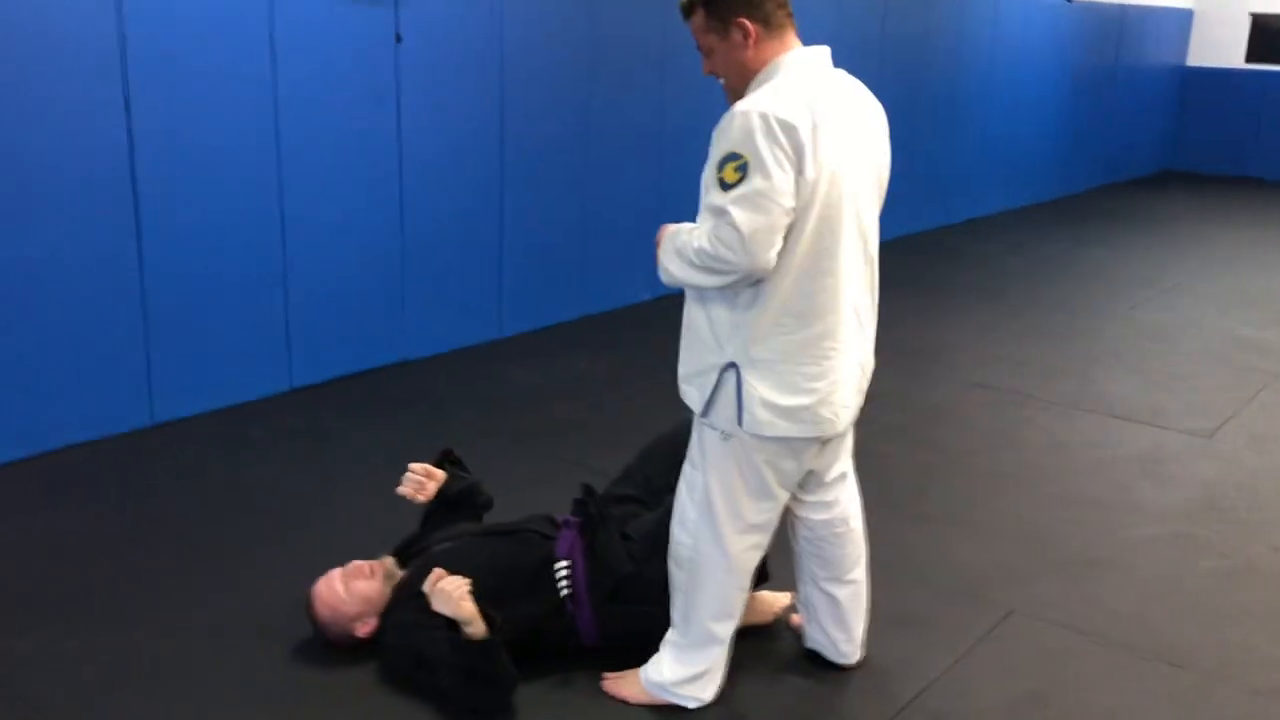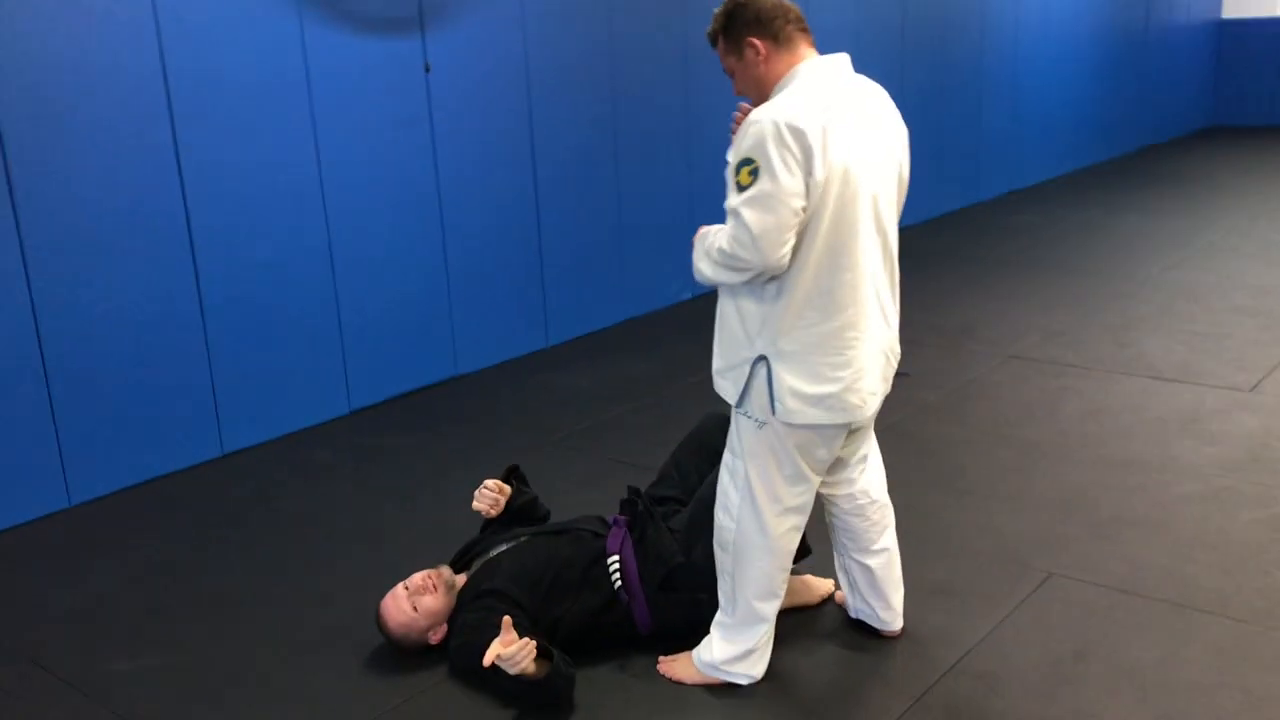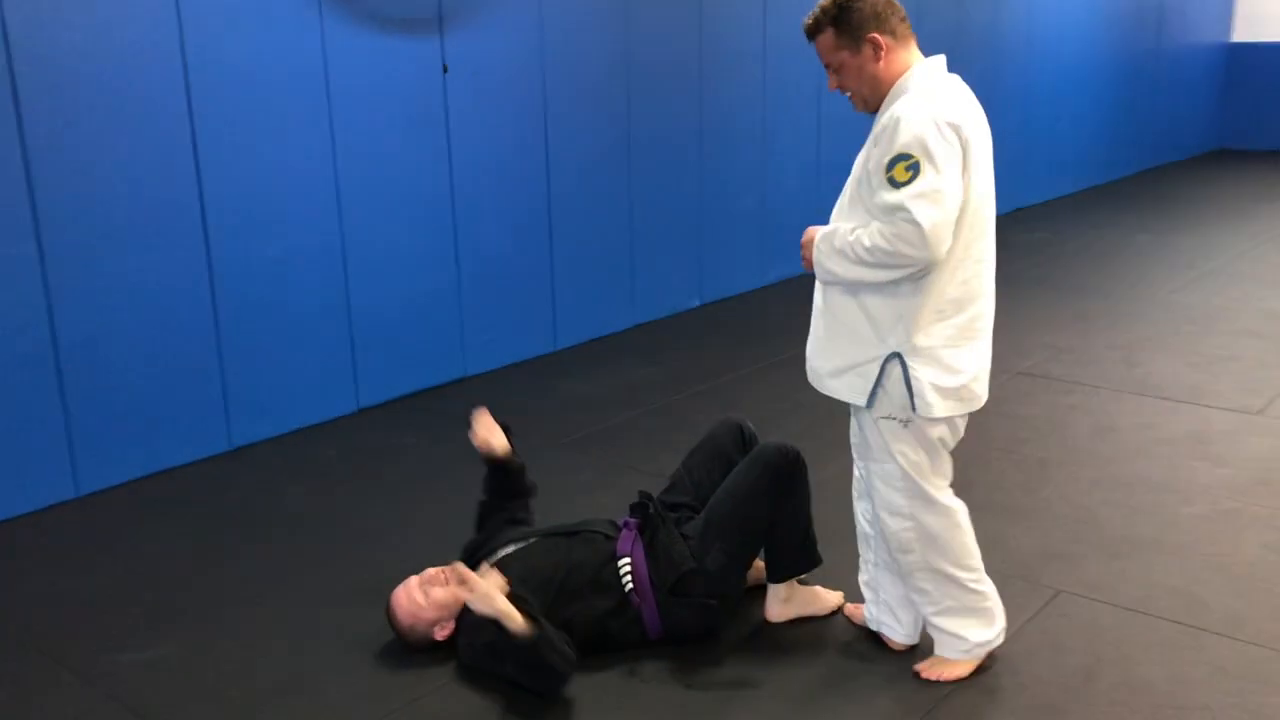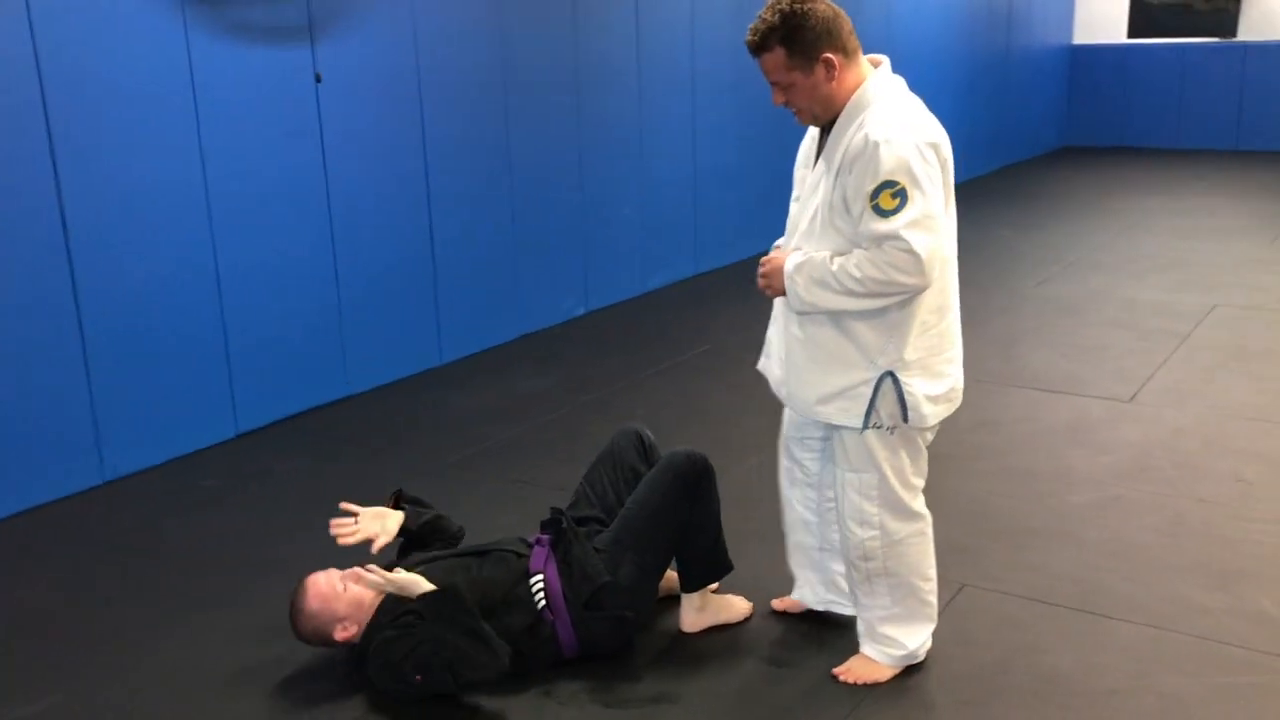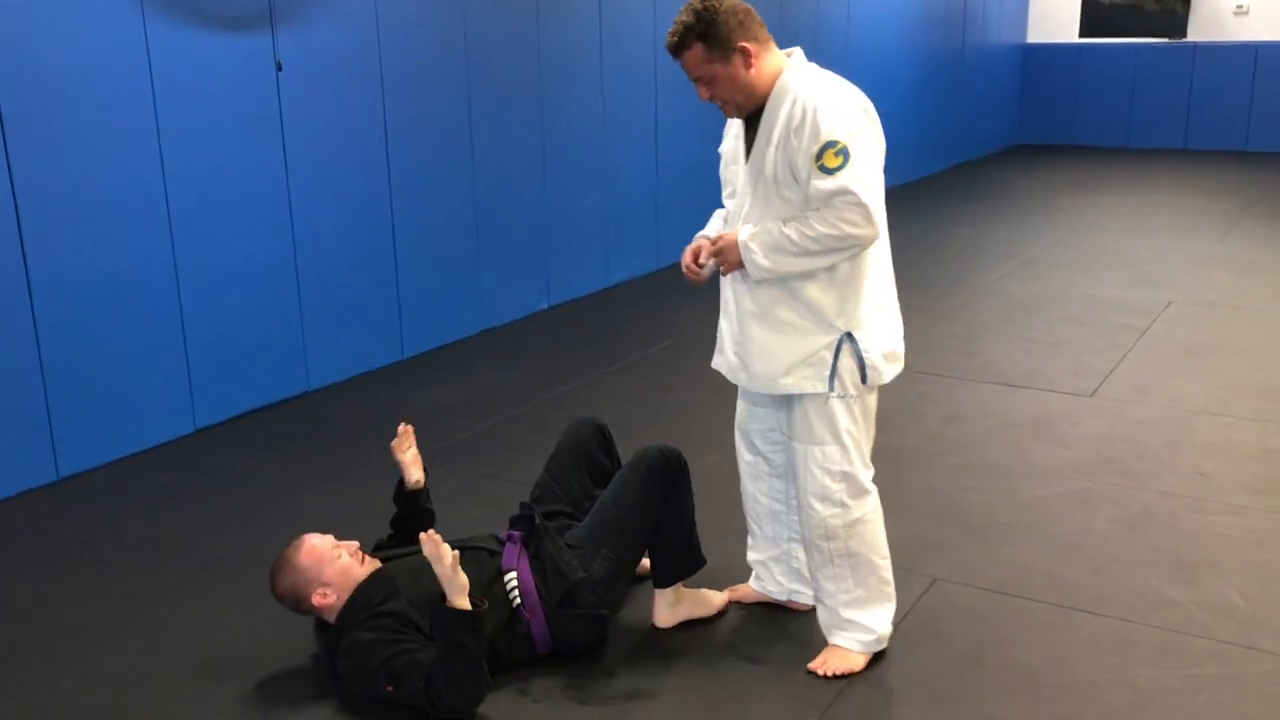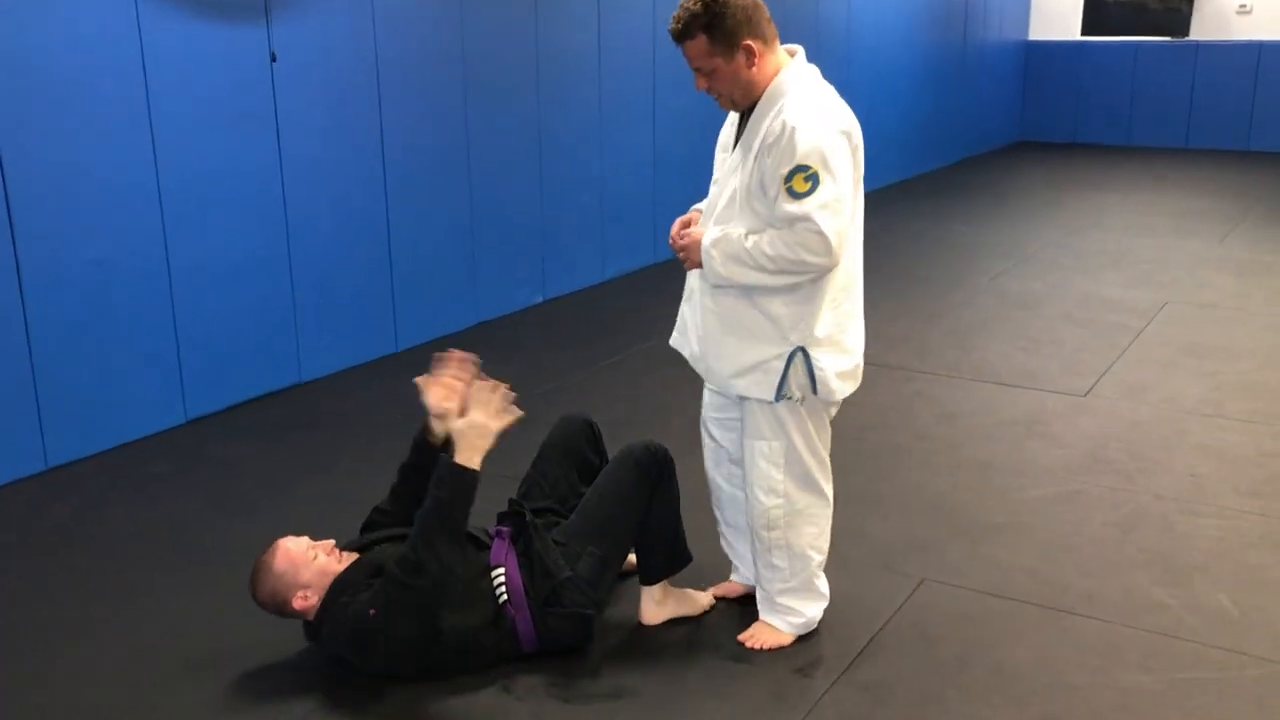
dt=0.7s
person 1, frame 1
left shoulder: (763, 115)
right shoulder: (856, 98)
left elbow: (740, 248)
left wrist: (674, 245)
left hip: (768, 370)
right hip: (833, 356)
left knee: (718, 524)
right knee: (827, 501)
left ankle: (686, 673)
right ankle: (838, 636)
person 1, frame 2
left shoulder: (779, 122)
right shoulder: (875, 102)
left elbow: (756, 247)
left wrist: (706, 245)
left hip: (798, 359)
right hip: (862, 342)
left knee: (758, 508)
right knee: (854, 481)
left ankle: (733, 653)
right ankle: (880, 606)
person 1, frame 3
left shoulder: (918, 118)
right shoulder: (933, 101)
left elbow: (914, 238)
left wrist: (827, 248)
right wrist: (840, 246)
left hip: (908, 354)
right hip: (907, 343)
left knee: (911, 498)
right knee: (882, 485)
left ankle: (970, 627)
right ankle: (891, 613)
person 1, frame 4
left shoulder: (894, 137)
right shoulder: (836, 118)
left elbow: (904, 263)
left wrist: (799, 275)
right wrist: (788, 253)
left hip: (878, 365)
right hip: (827, 354)
left knee: (876, 507)
right knee: (806, 468)
left ankle: (897, 639)
right ankle: (826, 589)
person 1, frame 5
left shoulder: (826, 108)
right shoulder: (748, 114)
left elbow: (853, 218)
left wrist: (751, 249)
right wrist: (715, 238)
left hip: (827, 337)
right hip: (768, 330)
left knee: (831, 486)
right knee: (764, 458)
left ankle: (860, 626)
right ankle: (783, 579)
person 1, frame 6
left shoulder: (809, 124)
right shoulder: (752, 103)
left elbow: (814, 245)
left wrist: (714, 250)
right wrist: (707, 215)
left hip: (787, 342)
right hip: (740, 330)
left knee: (781, 481)
right knee: (728, 454)
left ankle: (791, 607)
right ankle: (754, 570)
person 2, frame 1
left shoulder: (413, 552)
right shoulder: (407, 634)
left elbow: (473, 504)
left wrist: (442, 485)
right wrist: (470, 626)
left hip: (582, 537)
right hip: (611, 594)
left knee: (689, 439)
person 2, frame 2
left shoulder: (471, 559)
right shoulder: (474, 632)
left elbow: (535, 519)
right elbow: (554, 685)
left wrist: (505, 496)
right wrist: (525, 667)
left hip: (639, 531)
right hip: (666, 584)
left knee: (719, 429)
person 2, frame 3
left shoulder: (482, 553)
right shoulder: (482, 636)
left elbow: (510, 497)
right elbow: (551, 668)
left wrist: (500, 453)
right wrist: (510, 618)
left hip: (642, 539)
right hip: (677, 589)
left knee: (734, 435)
right knee: (779, 461)
left ankle: (749, 562)
right ankle: (784, 592)
person 2, frame 4
left shoulder: (384, 593)
right shoulder: (394, 653)
left elbow: (447, 535)
right elbow: (484, 662)
left wrist: (397, 515)
right wrist: (426, 591)
left hip: (556, 555)
right hip: (591, 602)
left knee: (634, 442)
right knee: (687, 468)
left ankle: (659, 573)
right ankle: (698, 603)
person 2, frame 5
left shoulder: (360, 585)
right shoulder: (366, 651)
left elbow: (414, 547)
left wrist: (413, 484)
right wrist: (457, 597)
left hip: (528, 547)
right hip: (564, 596)
left knee: (588, 434)
right knee: (660, 463)
left ankle: (628, 551)
right ankle: (671, 595)
person 2, frame 6
left shoulder: (354, 562)
right shoulder: (361, 626)
left elbow: (405, 504)
right elbow: (427, 564)
left wrist: (437, 426)
right wrist: (467, 454)
left hip: (516, 551)
right hip: (549, 597)
left knee: (576, 429)
right knee: (646, 460)
left ankle: (616, 548)
right ankle: (658, 595)
